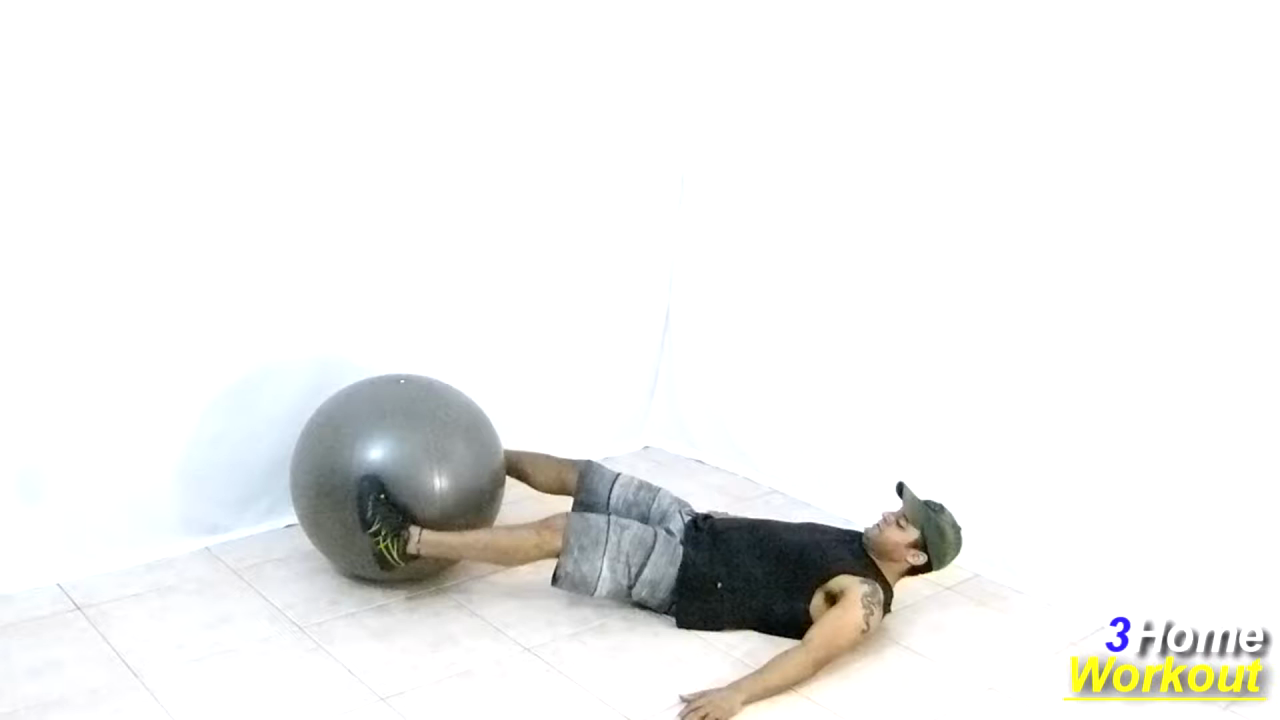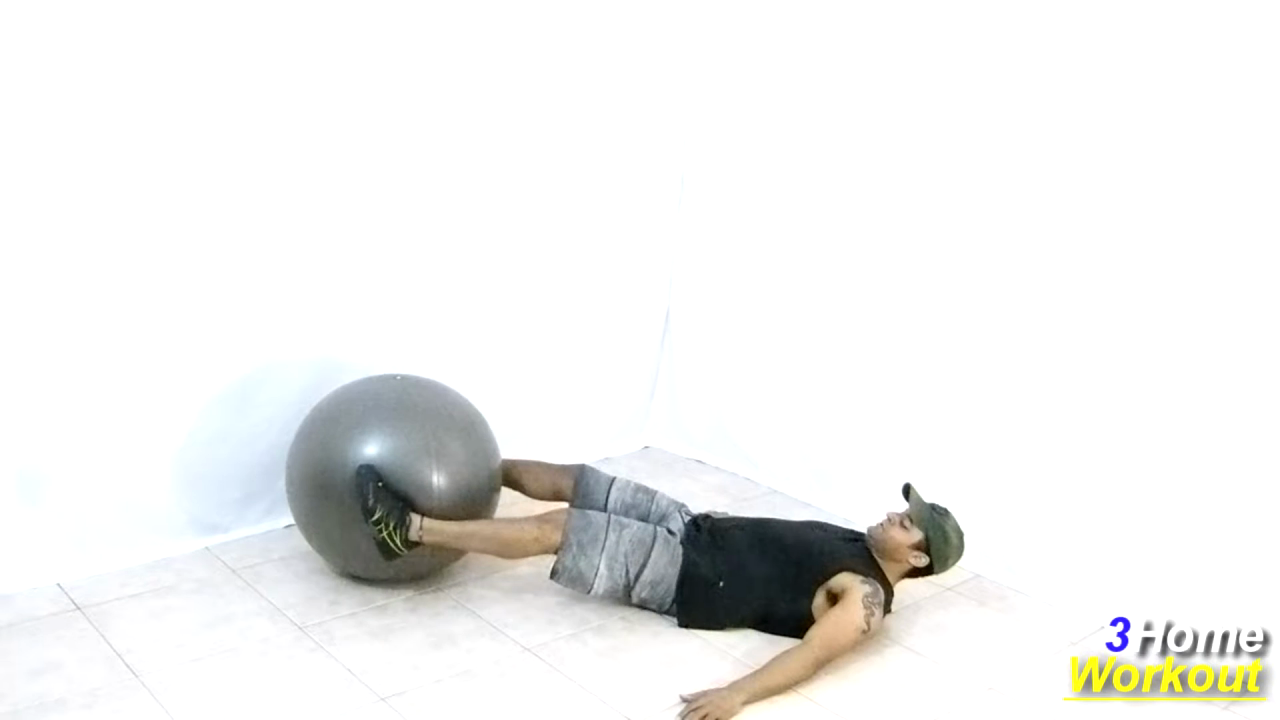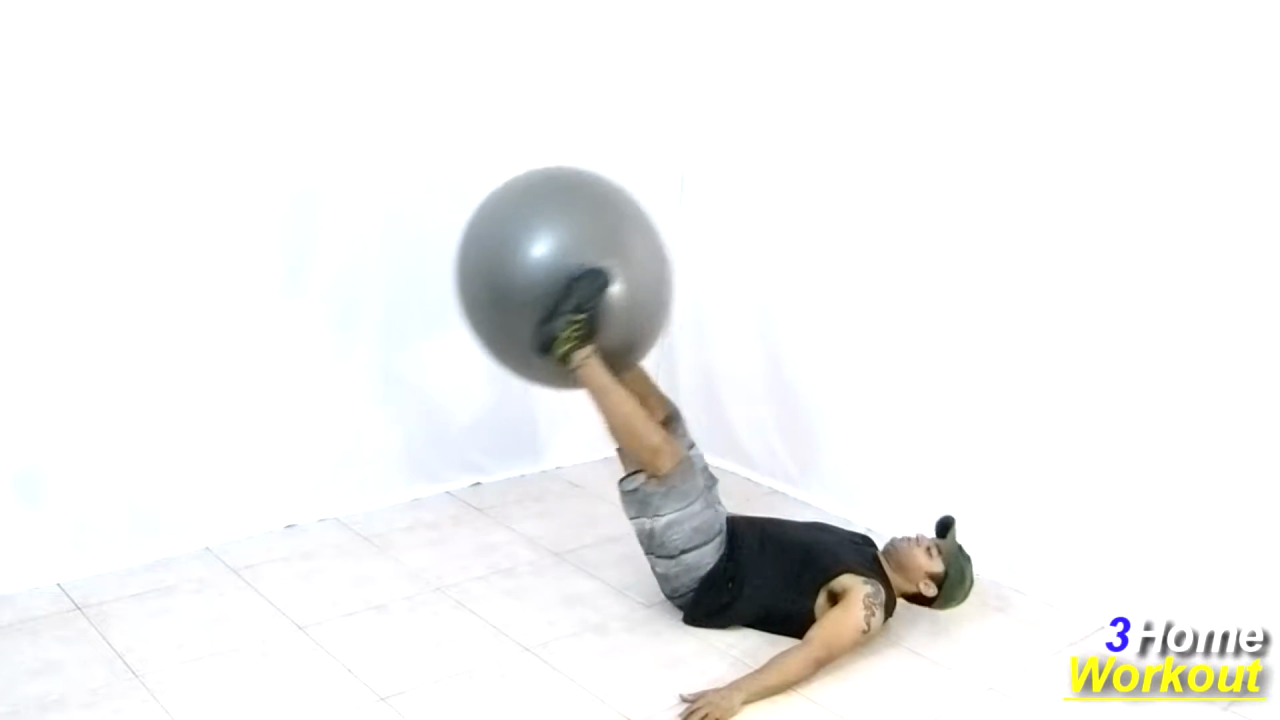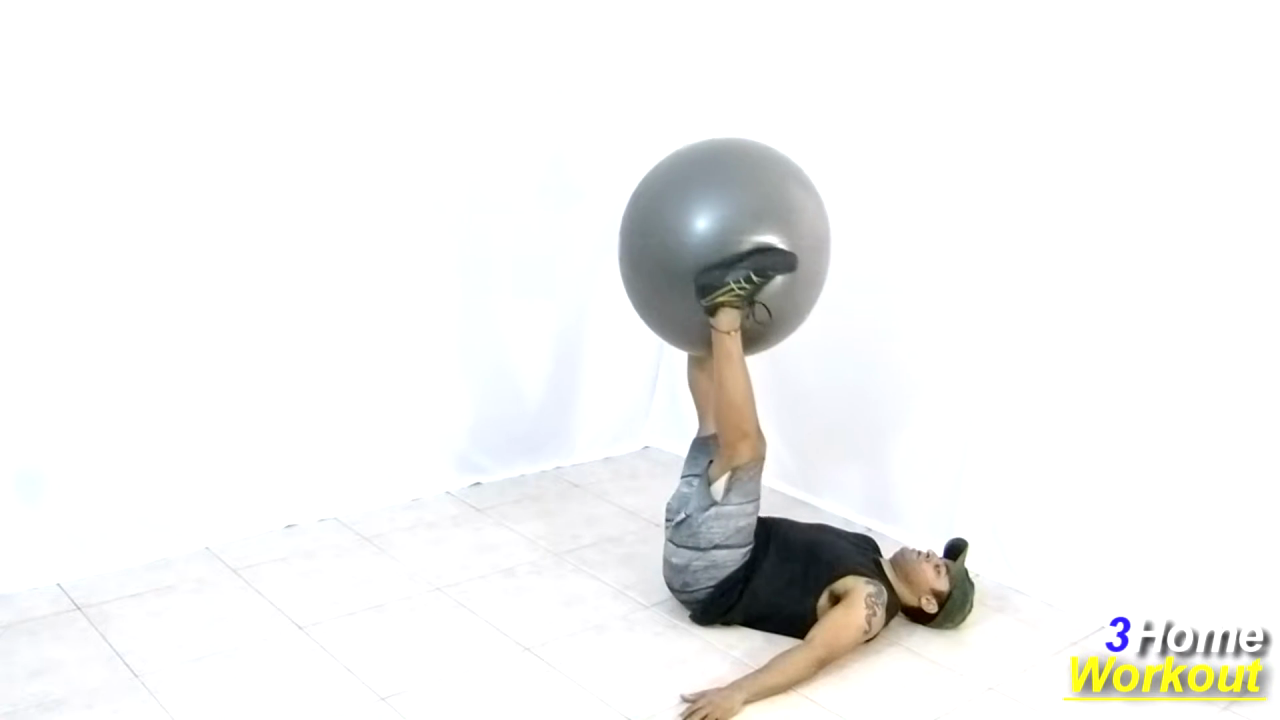
dt=0.7s
person 1, frame 1
left shoulder: (865, 597)
right shoulder: (852, 542)
left elbow: (811, 653)
right wrist: (711, 521)
left hip: (691, 577)
right hip: (694, 529)
left knee: (554, 532)
right knee: (576, 474)
left ankle: (408, 540)
person 1, frame 2
left shoulder: (864, 598)
right shoulder: (852, 543)
left elbow: (812, 653)
right wrist: (713, 522)
left hip: (690, 577)
right hip: (693, 531)
left knee: (553, 530)
right knee: (571, 480)
left ankle: (411, 529)
person 1, frame 3
left shoulder: (866, 602)
right shoulder: (859, 548)
left elbow: (810, 655)
left hip: (707, 581)
right hip: (725, 541)
left knee: (662, 453)
right knee: (663, 420)
left ankle: (575, 349)
right ankle: (580, 340)
person 1, frame 4
left shoulder: (869, 603)
right shoulder: (865, 552)
left elbow: (814, 655)
left hip: (707, 578)
right hip: (707, 547)
left knee: (743, 446)
right knee: (718, 419)
left ankle: (729, 308)
right ankle: (724, 306)
